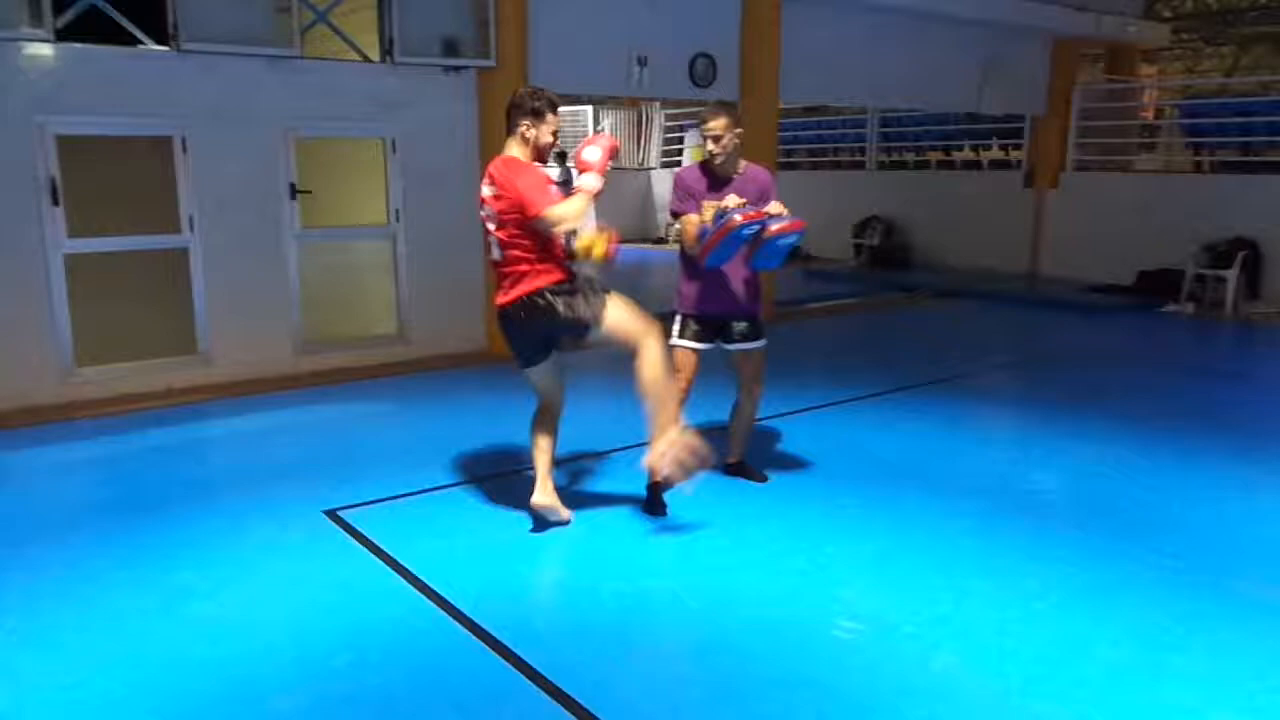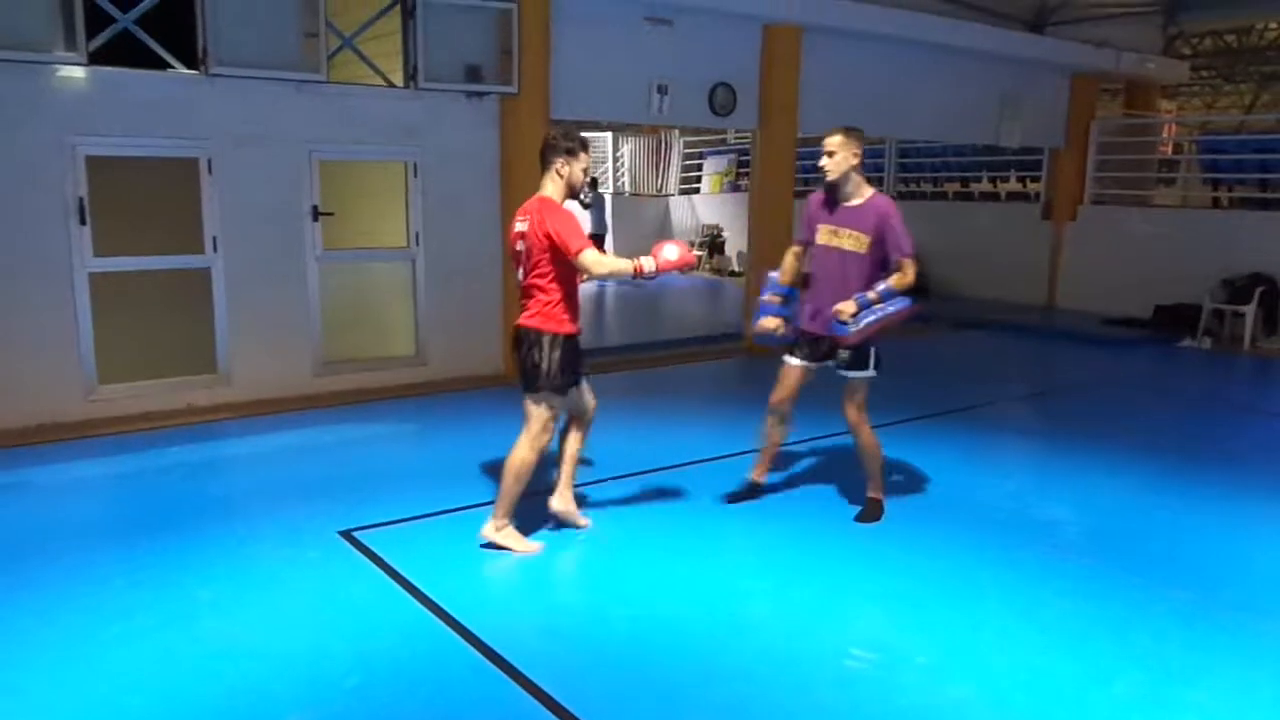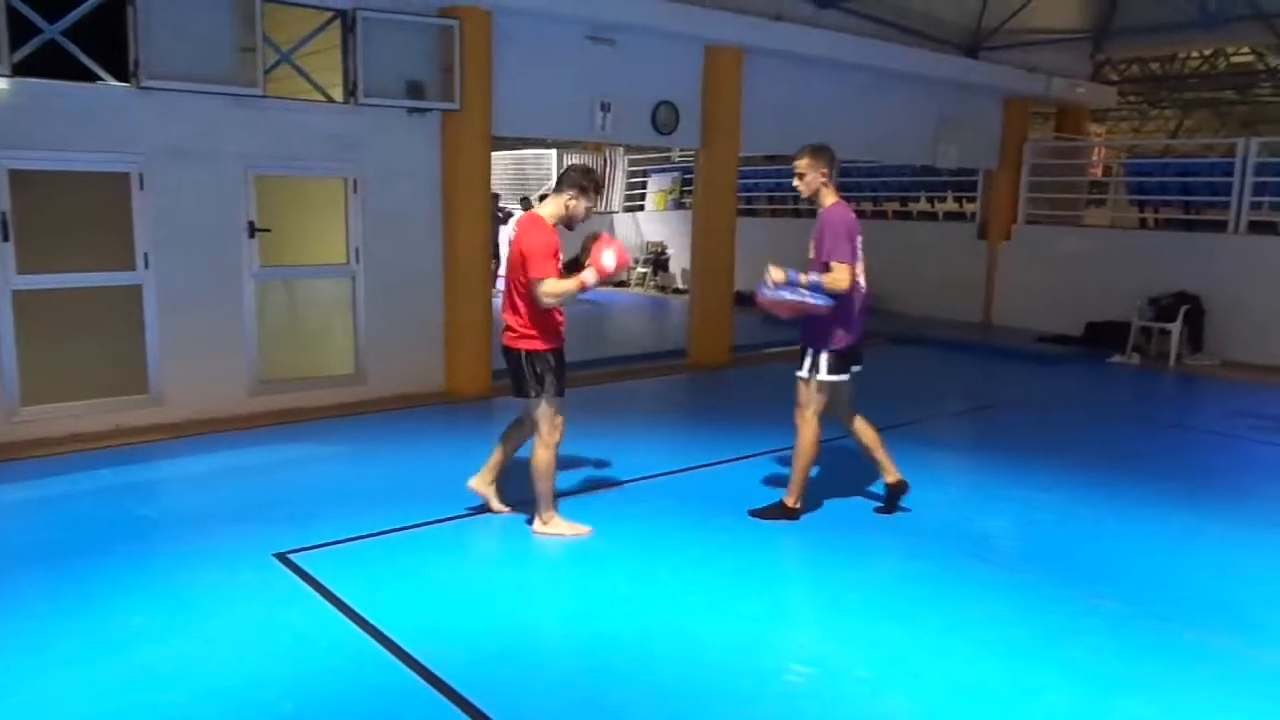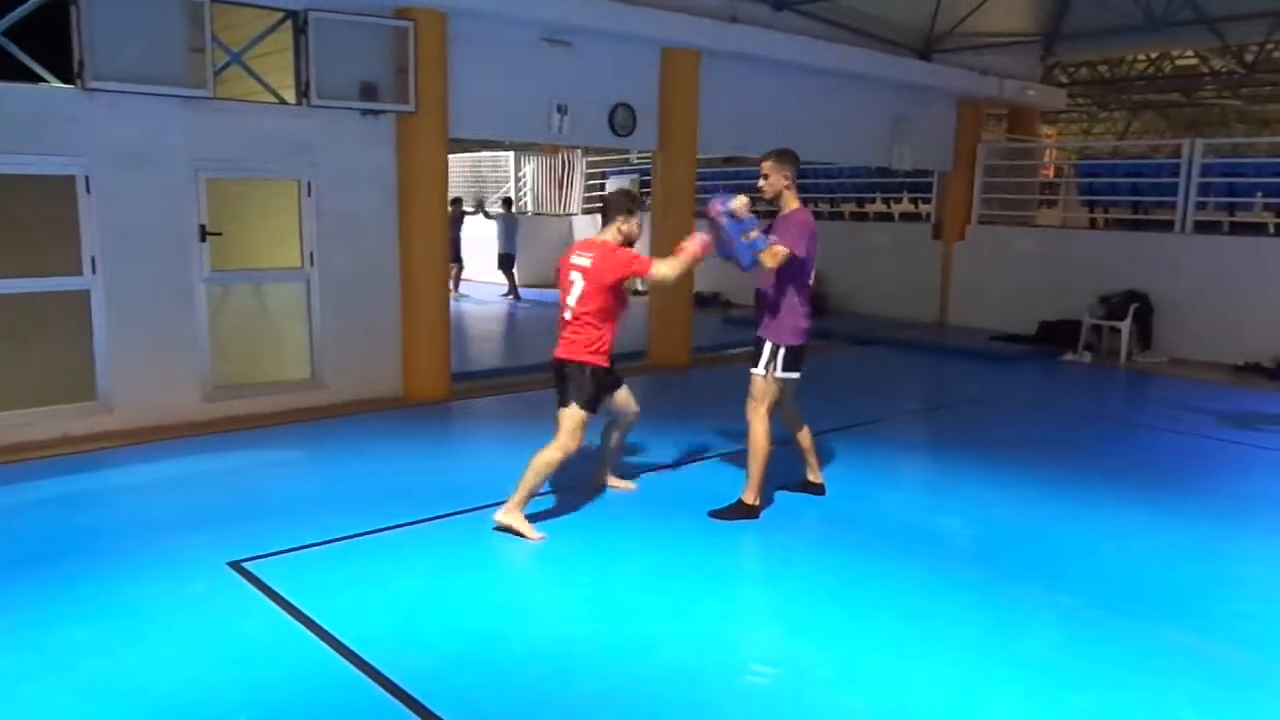
dt=1s
person 1, frame 1
left shoulder: (496, 173)
right shoulder: (521, 174)
right elbow: (563, 221)
right wrist: (592, 178)
left hip: (515, 308)
right hip: (540, 297)
left knee: (550, 398)
right knee: (648, 335)
left ankle: (543, 490)
right ankle: (667, 441)
person 1, frame 2
left shoulder: (527, 214)
right shoulder: (555, 215)
right elbow: (594, 265)
left wrist: (584, 257)
right wrist: (652, 263)
left hip: (548, 333)
right hip: (548, 336)
left knee: (584, 410)
right knee: (538, 432)
left ankle: (563, 496)
right ankle: (499, 524)
person 1, frame 3
left shoulder: (532, 225)
right shoulder: (539, 234)
right elbow: (549, 293)
left wrist: (579, 273)
right wrist: (591, 275)
left hip: (525, 342)
right hip: (536, 346)
left knee: (530, 419)
right knee: (549, 430)
left ankle: (485, 479)
right ankle: (545, 517)
person 1, frame 4
left shoulder: (577, 252)
right shoulder: (613, 256)
right elbow: (667, 273)
right wrist: (695, 248)
left hip: (595, 359)
right hip: (579, 361)
left knee: (628, 411)
right knee: (568, 443)
left ankle: (605, 473)
right ankle: (513, 509)
person 2, frame 1
left shoulder: (759, 180)
right shoulder: (687, 179)
right elbow: (692, 246)
left wrist: (775, 223)
right wrist: (717, 220)
left hip: (742, 301)
right hip: (696, 300)
left knee: (752, 386)
right knee: (680, 389)
left ankle: (735, 458)
person 2, frame 2
left shoulder: (883, 211)
right shoulder: (816, 203)
left elbow: (906, 274)
right elbow: (794, 258)
left wrist: (862, 302)
right wrist: (769, 307)
right hip: (812, 325)
left knee: (854, 415)
right knee: (779, 401)
left ankle: (875, 494)
right ankle: (759, 476)
person 2, frame 3
left shoulder: (832, 220)
right shoulder: (840, 214)
left elbow: (840, 283)
left wrist: (790, 278)
right wrist: (800, 278)
left hip: (828, 334)
right hip: (841, 332)
left knee: (806, 415)
right knee: (844, 411)
left ankle: (792, 502)
right ankle: (892, 477)
person 2, frame 4
left shoulder: (799, 221)
right shoulder: (784, 221)
left elbow: (769, 261)
right elbow: (755, 264)
left wrist: (742, 221)
left hip: (783, 332)
right hip: (786, 330)
left knee: (757, 411)
right knee: (785, 407)
left ankle: (750, 500)
right ankle: (814, 477)
